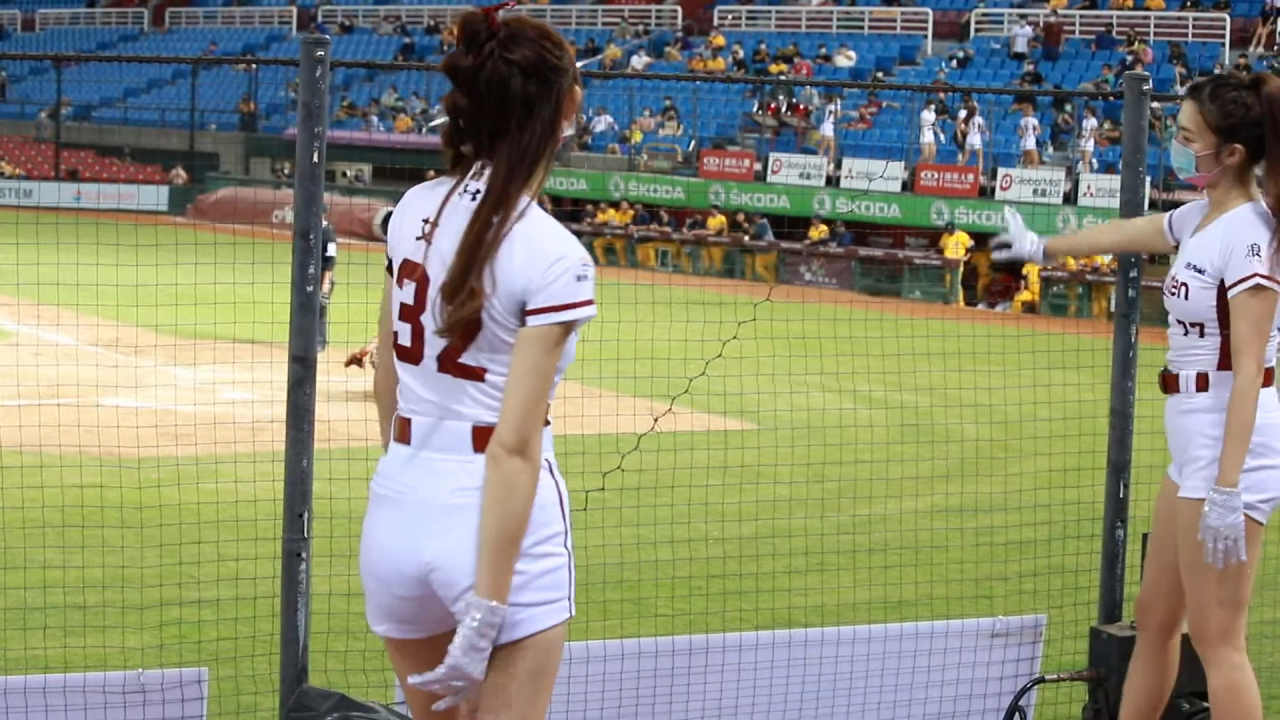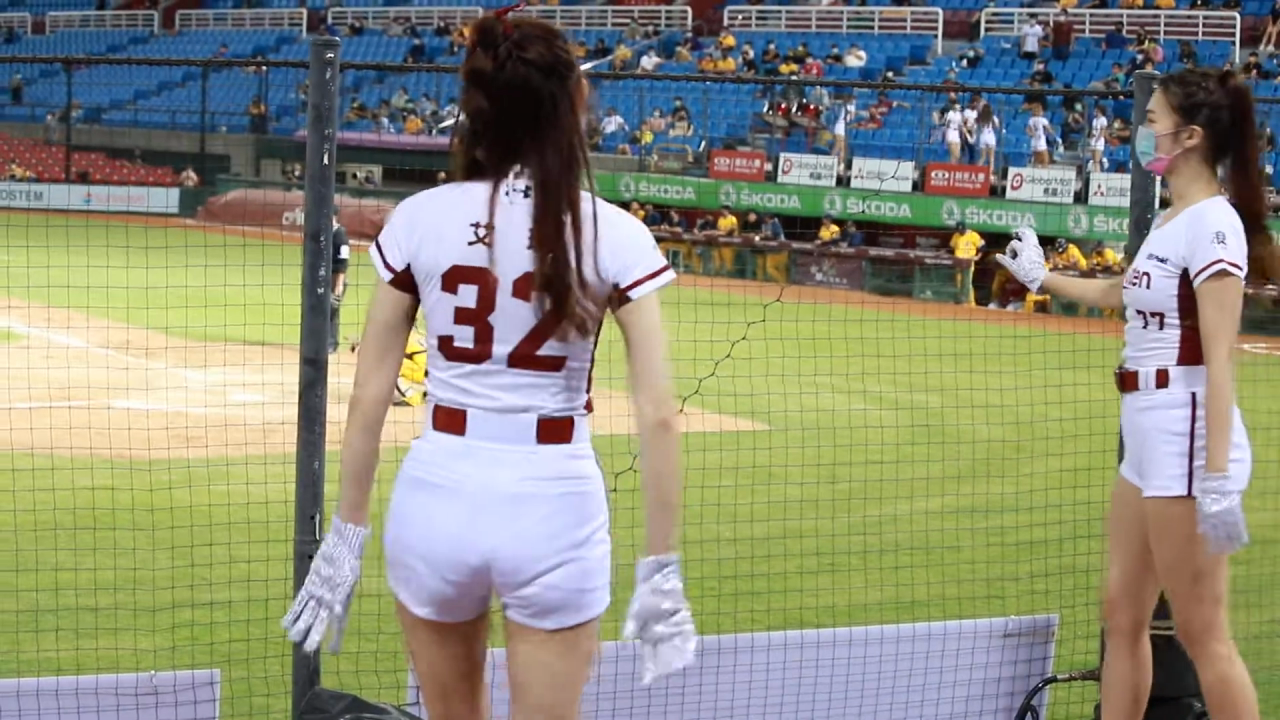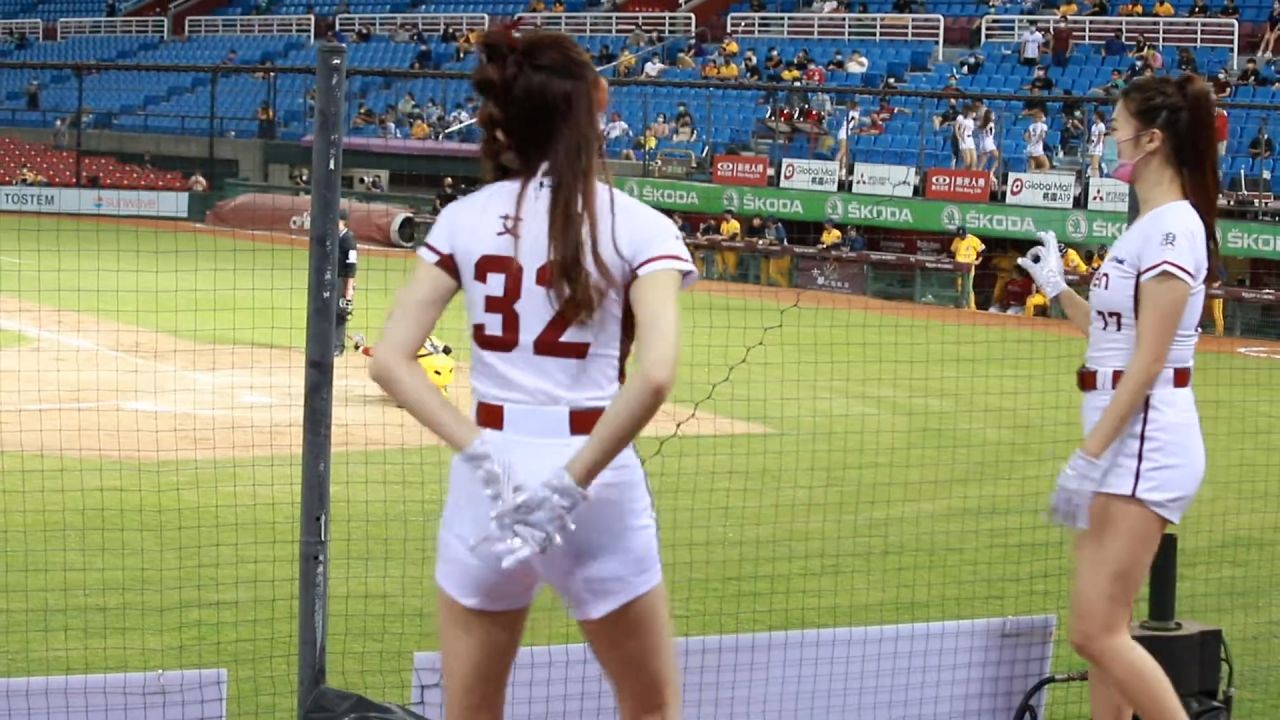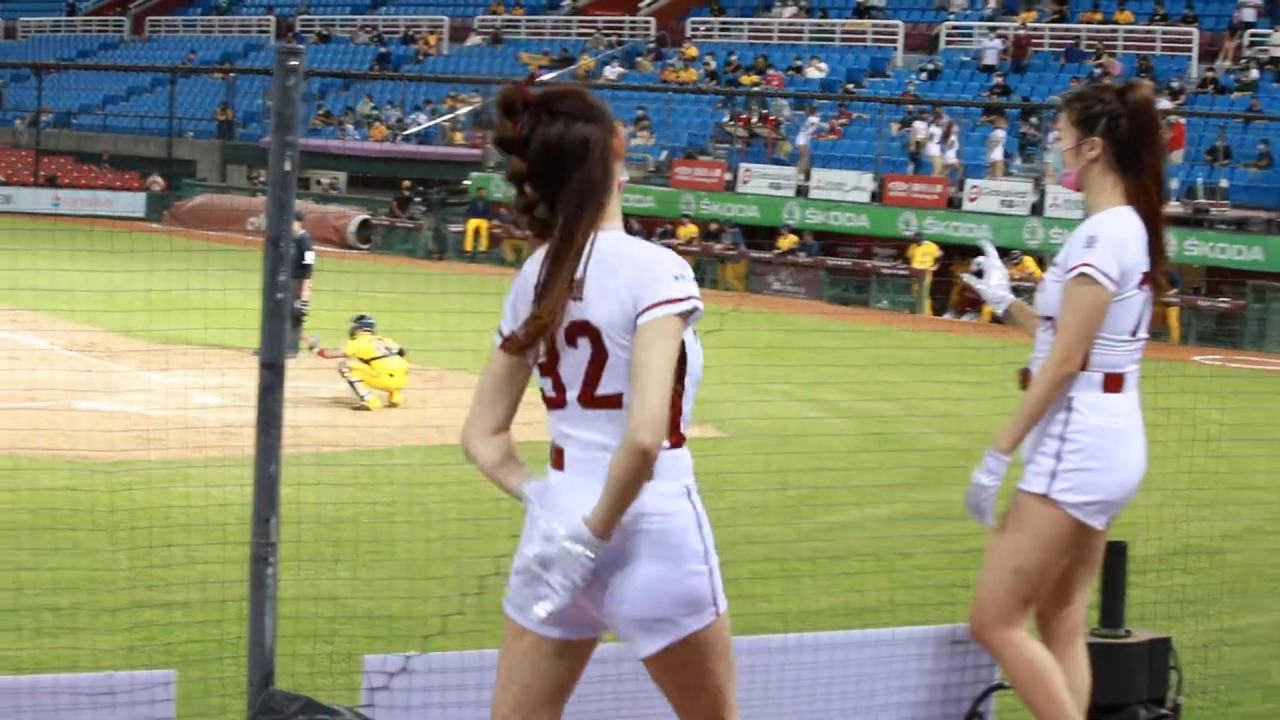
dt=0.3s
person 1, frame 1
left shoulder: (414, 209)
right shoulder: (554, 255)
left elbow: (387, 378)
right elbow: (515, 445)
right wrist: (485, 616)
left hip: (396, 511)
right hip: (501, 530)
person 1, frame 2
left shoulder: (418, 219)
right shoulder: (615, 235)
left elbow: (369, 392)
right elbow: (658, 415)
left wrist: (344, 537)
right wrist: (662, 573)
left hip: (438, 498)
right hip: (555, 504)
person 1, frame 3
left shoulder: (465, 217)
right shoulder: (641, 227)
left elbow: (390, 360)
right elbow: (654, 377)
left wrist: (481, 456)
right wrist: (569, 486)
left hip: (488, 497)
right hip: (597, 494)
person 1, frame 4
left shoulder: (529, 284)
right shoulder: (655, 271)
left elbow: (482, 438)
right elbow: (652, 439)
left wrist: (560, 523)
right wrist: (586, 538)
left hip: (556, 537)
right hip: (653, 548)
person 2, frame 1
right shoulder: (1201, 216)
right elbow: (1121, 235)
left wrist: (1224, 488)
right wrist: (1043, 245)
right hip: (1196, 446)
left knee: (1216, 637)
right knee: (1154, 617)
person 2, frame 2
left shoulder: (1213, 225)
right shoulder: (1171, 221)
left elbow: (1219, 359)
right elbow: (1122, 299)
left wrist: (1217, 478)
right wrist: (1042, 277)
left hip: (1189, 445)
right hip: (1147, 445)
left knee: (1203, 636)
right knee: (1122, 617)
person 2, frame 3
left shoulder: (1171, 228)
right shoulder: (1150, 225)
left elbow: (1147, 363)
left wrist: (1085, 459)
right wrist: (1055, 289)
left hip: (1144, 448)
right hip: (1124, 446)
left knee: (1096, 632)
right knee: (1100, 625)
person 2, frame 4
left shoulder: (1102, 235)
right shoulder: (1130, 228)
left elbow: (1064, 363)
left wrist: (998, 454)
right wrist: (1006, 301)
left hip: (1078, 449)
right hip: (1102, 445)
left knee: (995, 620)
right knee: (1060, 625)
